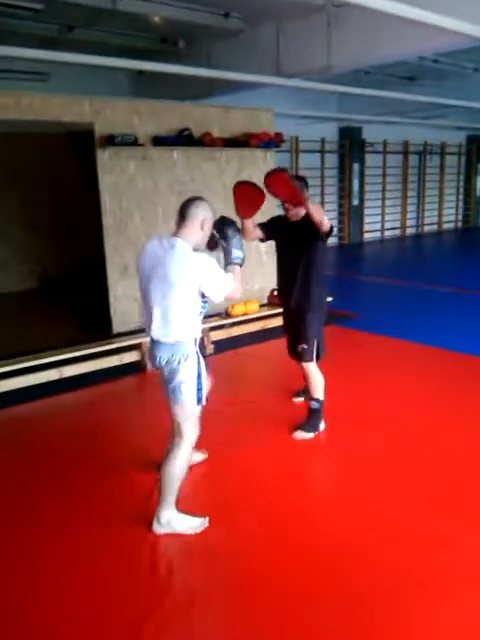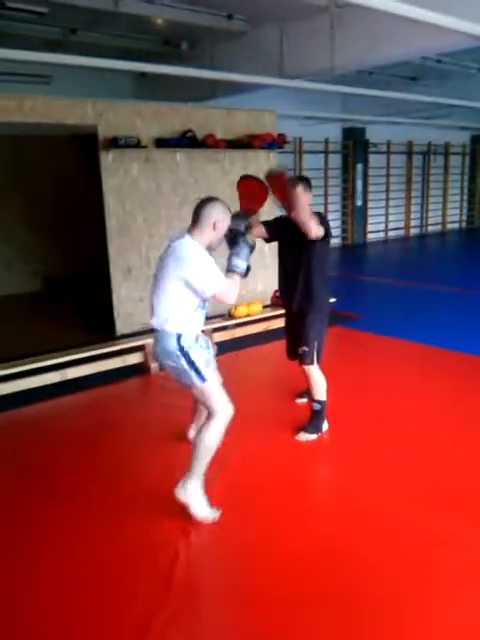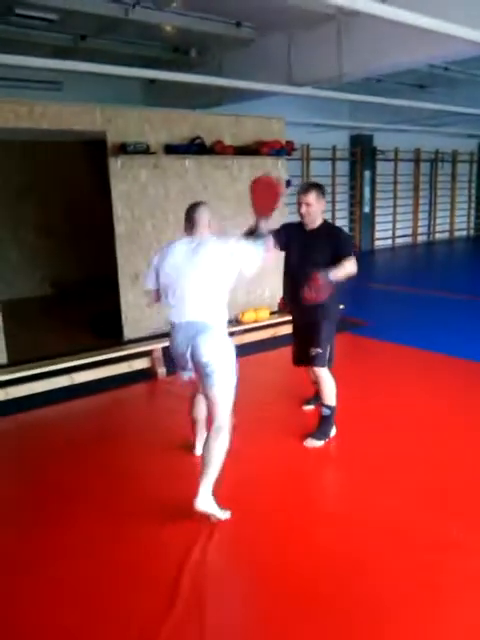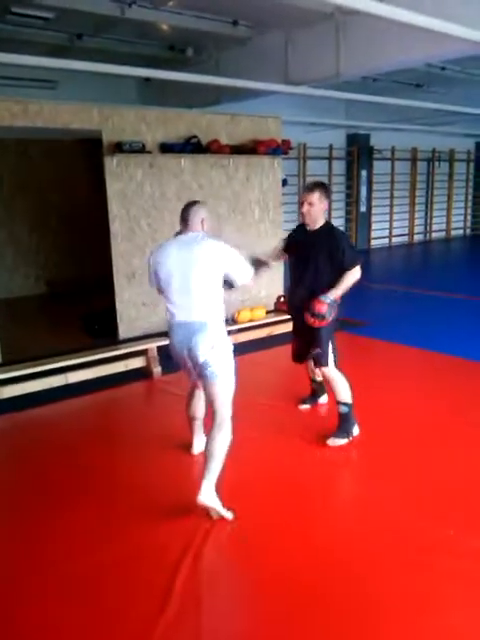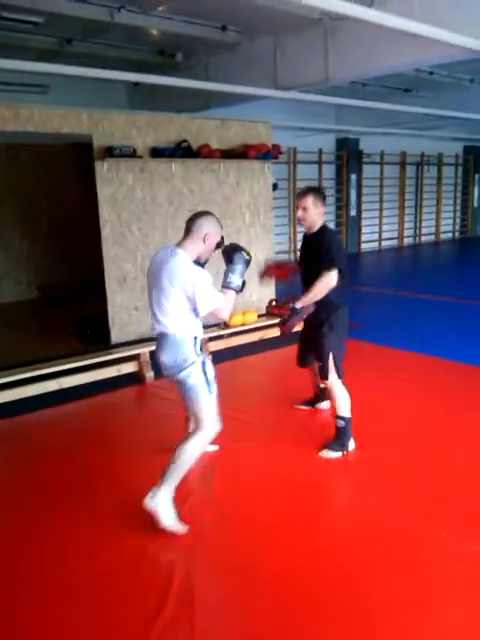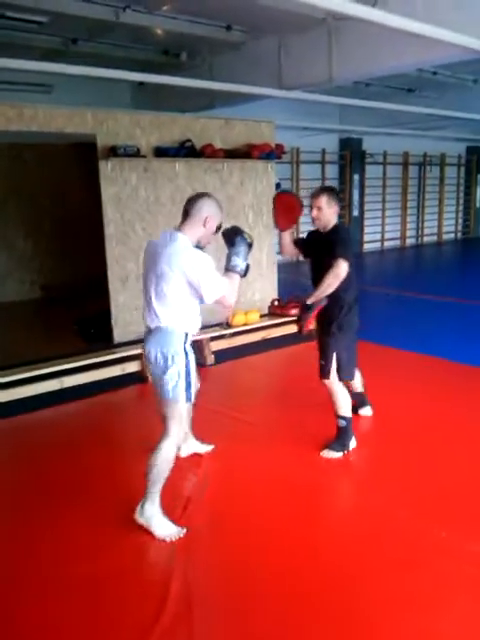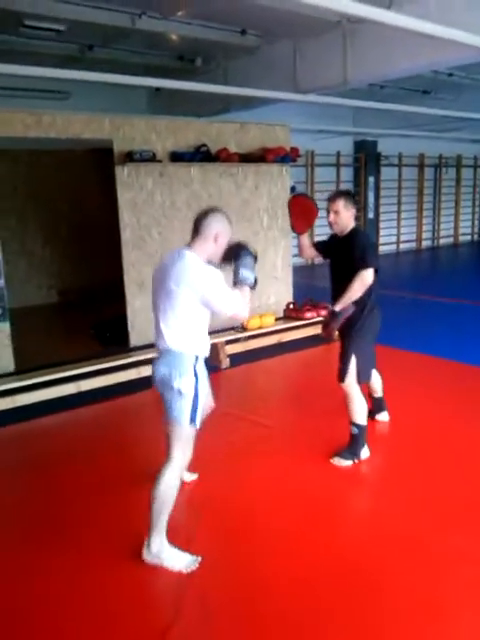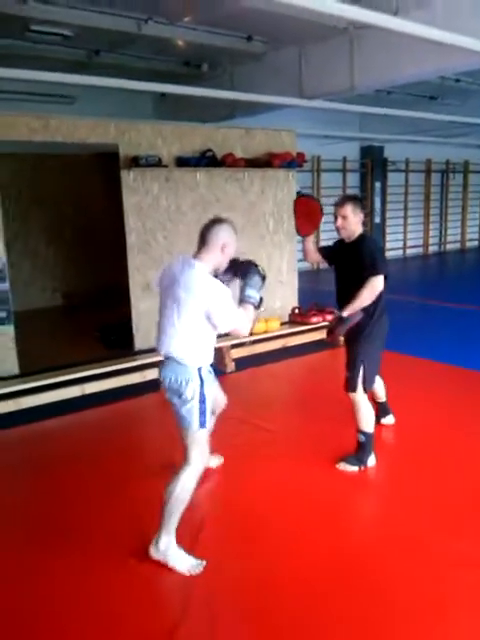
dt=0.2s
person 1, frame 1
left shoulder: (150, 248)
right shoulder: (198, 263)
right elbow: (234, 291)
left wrist: (202, 249)
right wrist: (233, 248)
left hip: (160, 344)
right hip: (180, 351)
left knee: (201, 389)
right knee: (186, 434)
left ankle: (181, 457)
right ankle: (166, 515)
person 1, frame 2
left shoulder: (182, 246)
right shoulder: (193, 256)
right elbow: (227, 295)
right wrist: (239, 257)
left hip: (183, 336)
right hip: (178, 342)
left knee: (211, 385)
right knee: (223, 410)
left ankle: (197, 429)
right ankle: (192, 485)
person 1, frame 3
left shoulder: (165, 255)
right shoulder: (218, 248)
left elbow: (153, 297)
right elbow: (266, 252)
right wrist: (257, 243)
left hip: (180, 336)
right hip: (210, 338)
left knee: (203, 388)
right knee: (222, 420)
left ankle: (200, 441)
right ankle: (205, 495)
person 1, frame 4
left shoulder: (160, 254)
right shoulder: (215, 248)
right elbow: (246, 278)
right wrist: (227, 274)
left hip: (178, 334)
right hip: (209, 334)
left knee: (199, 384)
right knee: (223, 416)
left ankle: (198, 439)
right ankle: (208, 490)
person 1, frame 5
left shoulder: (161, 256)
right shoulder: (192, 273)
right elbow: (223, 311)
left wrist: (200, 261)
right wrist: (236, 270)
left hip: (167, 344)
right hip: (185, 349)
left knee: (196, 398)
right knee: (210, 426)
left ankle: (194, 447)
right ankle: (161, 496)
person 1, frame 6
left shoulder: (158, 243)
right shoulder: (192, 257)
right elbow: (228, 298)
left wrist: (199, 247)
right wrist: (238, 255)
left hip: (159, 337)
right hip: (173, 343)
left knee: (191, 389)
right knee: (174, 431)
left ankle: (187, 442)
right ankle: (149, 508)
person 1, frame 7
left shoulder: (171, 261)
right shoulder: (202, 274)
right elbow: (240, 311)
right wrist: (244, 269)
left hip: (176, 355)
right hip: (183, 363)
left knee: (204, 406)
right knee: (180, 454)
left ankle: (177, 467)
right ankle: (156, 544)
person 1, frame 8
left shoulder: (175, 268)
right shoulder: (208, 287)
right elbow: (242, 327)
left wrist: (222, 276)
right wrist: (251, 286)
left hip: (184, 364)
right hip: (189, 372)
left knee: (218, 404)
right knee: (195, 460)
left ankle: (199, 456)
right ankle: (164, 543)
person 2, frame 1
left shoulder: (312, 224)
right shoulder: (279, 224)
left elbow: (325, 223)
right elbow: (250, 234)
left wrist: (303, 200)
left hip: (311, 302)
right hip: (289, 300)
left knee: (308, 359)
right knee: (298, 354)
left ankle: (316, 416)
right ankle: (311, 387)
person 2, frame 2
left shoulder: (316, 222)
right shoulder: (282, 224)
left elbow: (314, 231)
right elbow: (256, 230)
left wrist: (296, 199)
left hip: (313, 304)
right hip: (292, 302)
left knee: (309, 362)
right knee: (300, 356)
left ankle: (319, 418)
right ankle: (314, 388)
person 2, frame 3
left shoulder: (335, 235)
right shoulder: (291, 231)
left elbow: (351, 266)
left wrist: (330, 275)
right wrist: (259, 225)
left hip: (322, 311)
right hip: (299, 308)
left knee: (320, 366)
right knee: (306, 360)
left ankle: (328, 424)
right ankle: (320, 393)
person 2, frame 4
left shoulder: (336, 237)
right shoulder: (298, 233)
left elbow: (355, 272)
right elbow: (284, 251)
left wrist: (331, 296)
right wrist: (267, 260)
right hip: (299, 308)
left knee: (326, 366)
right knee: (307, 356)
left ankle: (348, 422)
right ankle: (317, 392)
person 2, frame 5
left shoulder: (328, 240)
right shoulder: (309, 238)
left elbow: (329, 279)
left wrist: (298, 306)
right wrist: (289, 269)
left hip: (329, 316)
right hip: (312, 314)
left knee: (331, 377)
right knee: (311, 362)
left ankle: (344, 438)
right ankle: (321, 397)
person 2, frame 6
left shoulder: (341, 236)
right shoulder: (316, 236)
left elbow: (339, 271)
right elbow: (289, 250)
left wrist: (311, 301)
right wrist: (284, 226)
left hip: (341, 316)
right hip: (329, 313)
left knee: (331, 378)
right knee: (344, 367)
left ankle: (345, 437)
right ankle: (362, 403)
person 2, frame 7
left shoulder: (360, 240)
right shoulder: (335, 241)
left elbow: (366, 277)
right elbow: (308, 252)
left wrist: (337, 309)
right wrist: (302, 229)
left hip: (361, 318)
right hip: (352, 317)
left knee: (348, 382)
right knee: (365, 366)
left ankle: (358, 446)
right ankle: (379, 409)
person 2, frame 8
left shoulder: (369, 247)
right shoulder: (341, 247)
left elbow: (376, 284)
right elbow: (312, 257)
left wrist: (344, 314)
right wrist: (307, 233)
left hip: (368, 325)
right hip: (358, 324)
left knee: (356, 390)
right knee: (368, 374)
left ankle: (365, 453)
right ankle: (384, 413)
